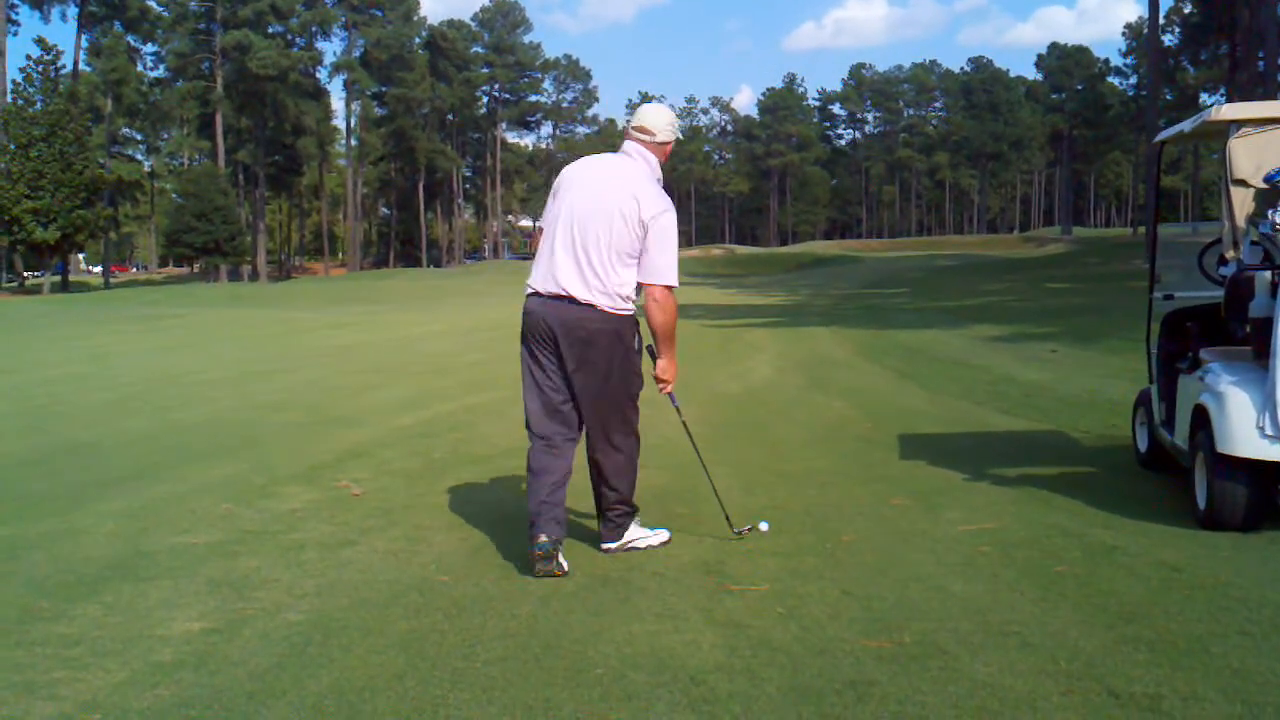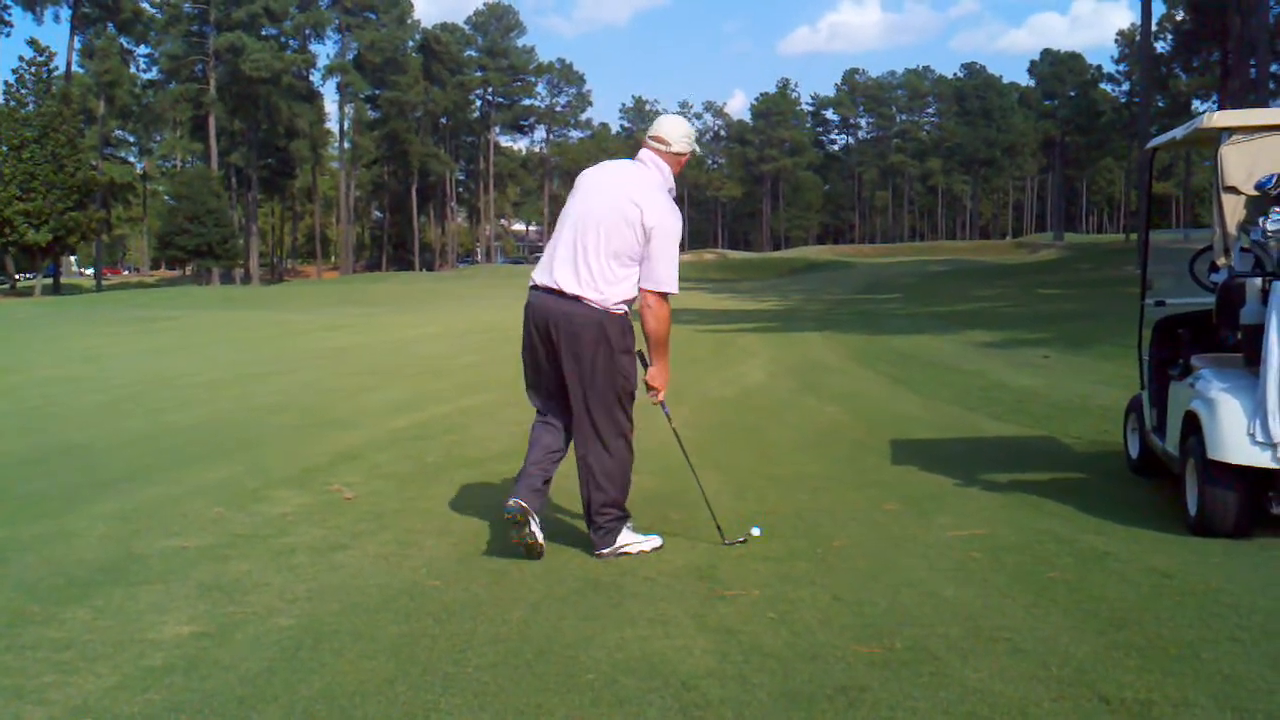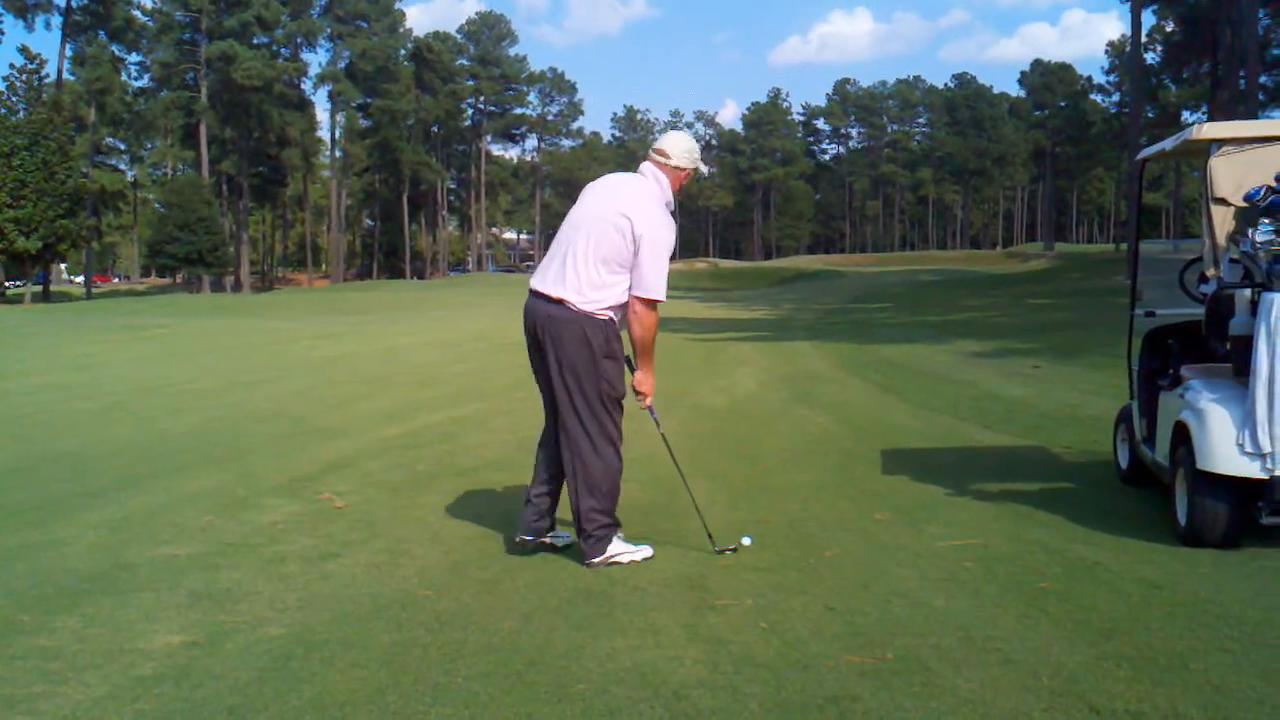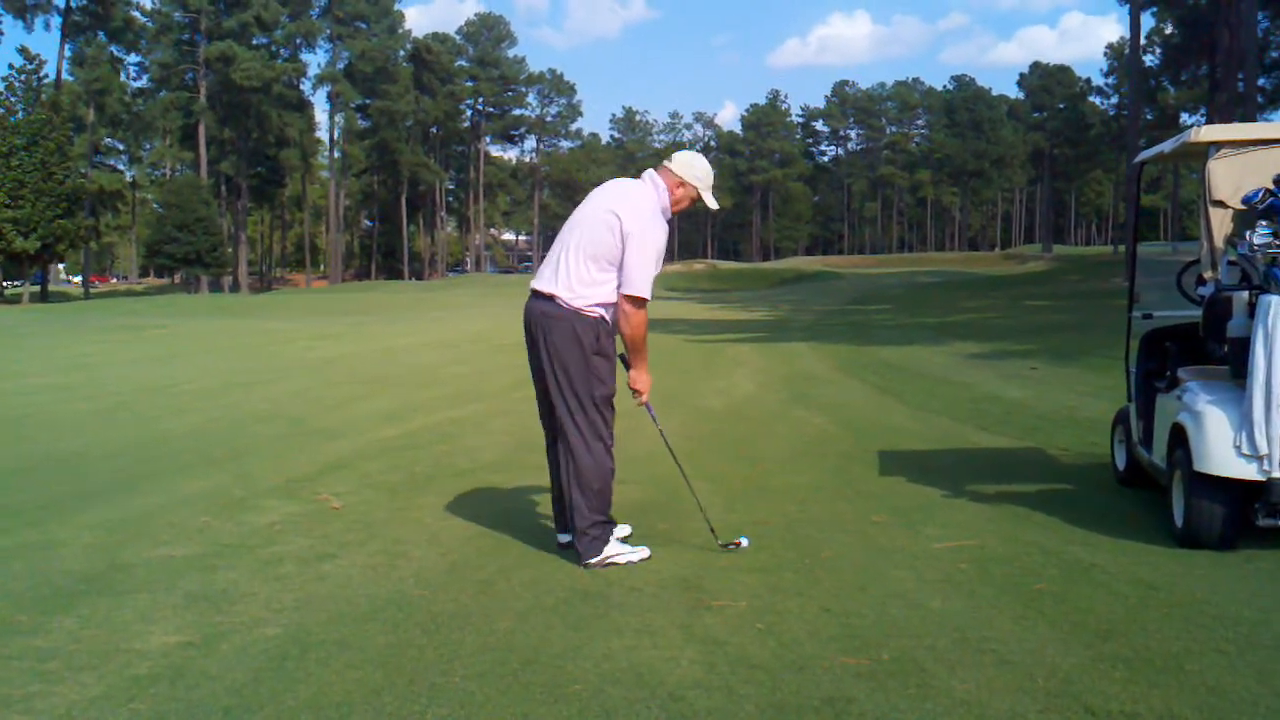
dt=0.2s
person 1, frame 1
left shoulder: (576, 169)
right shoulder: (656, 201)
left elbow: (545, 239)
right elbow: (658, 293)
right wrist: (666, 356)
left hip: (541, 310)
right hip: (602, 322)
left knee: (551, 429)
right knee: (612, 429)
left ankle: (546, 535)
right ankle: (617, 527)
person 1, frame 2
left shoulder: (597, 172)
right shoulder: (663, 209)
right elbow: (653, 299)
right wrist: (659, 363)
left hip: (542, 302)
right hip: (594, 319)
left knee: (553, 415)
right knee: (605, 428)
left ankle: (526, 497)
right ankle: (609, 533)
person 1, frame 3
left shoulder: (606, 184)
right shoulder: (657, 218)
right elbow: (642, 304)
right wrist: (645, 369)
left hip: (539, 307)
right hip: (582, 324)
left knee: (561, 424)
right knee: (594, 434)
left ankle: (537, 523)
right ankle: (598, 542)
person 1, frame 4
left shoulder: (618, 189)
right shoulder: (649, 220)
right elbow: (631, 304)
right wrist: (639, 367)
left hip: (544, 309)
right hip: (576, 323)
left knee: (566, 426)
right knee: (590, 432)
left ankle: (572, 523)
right ankle: (596, 543)
